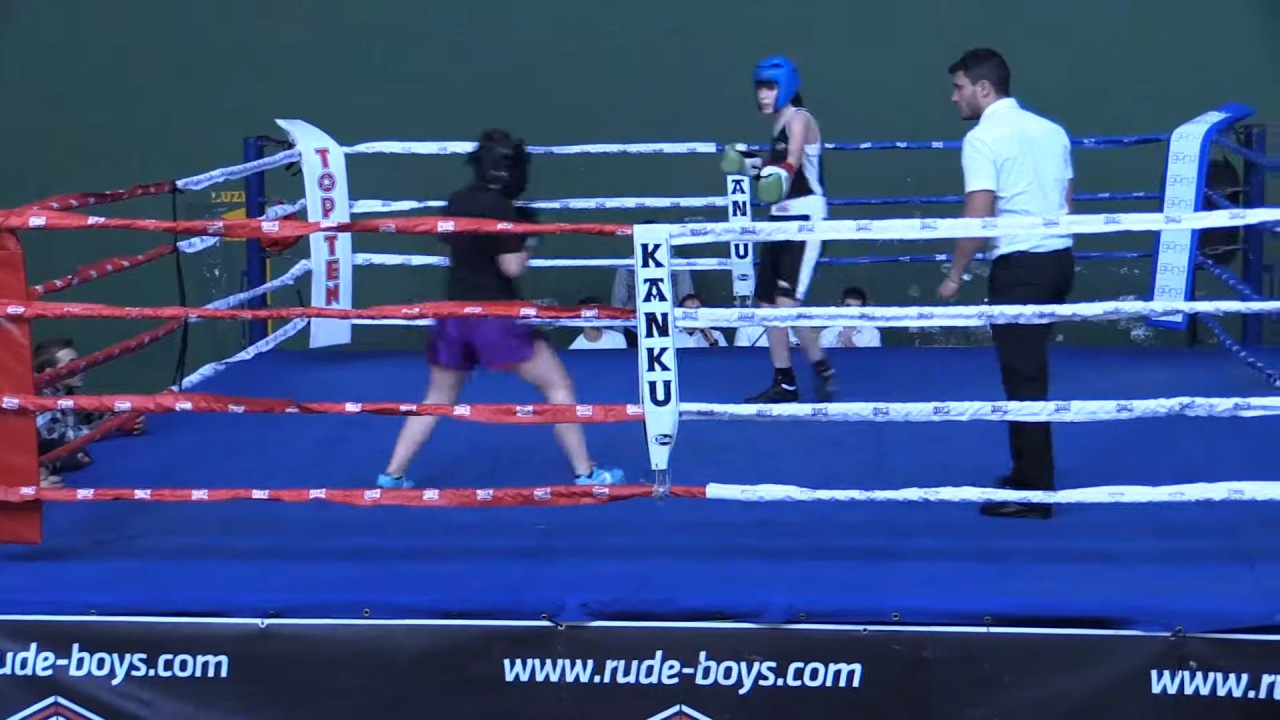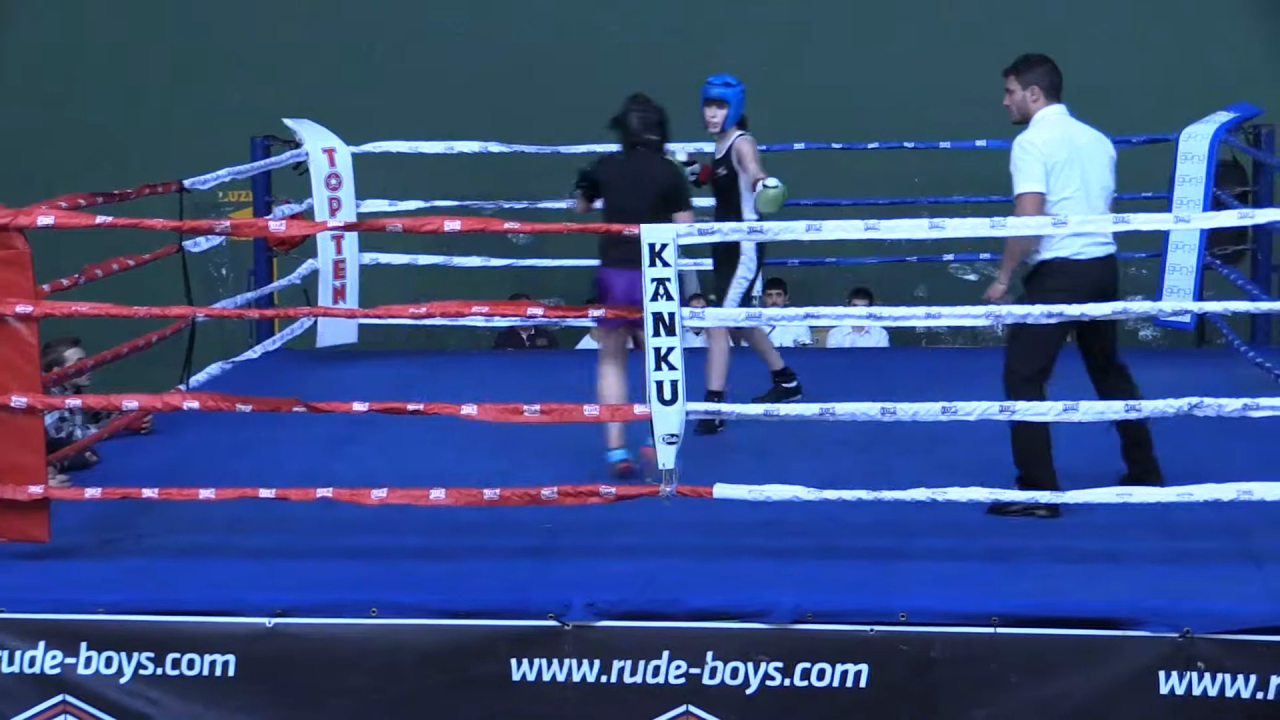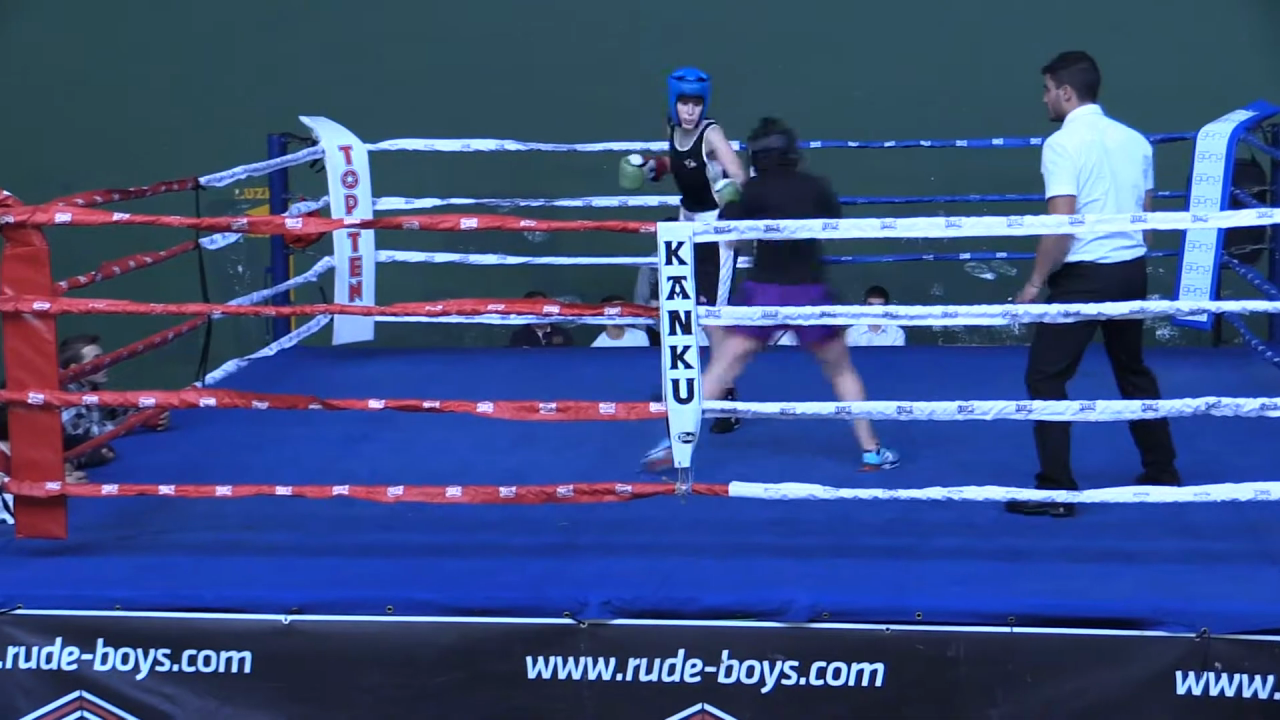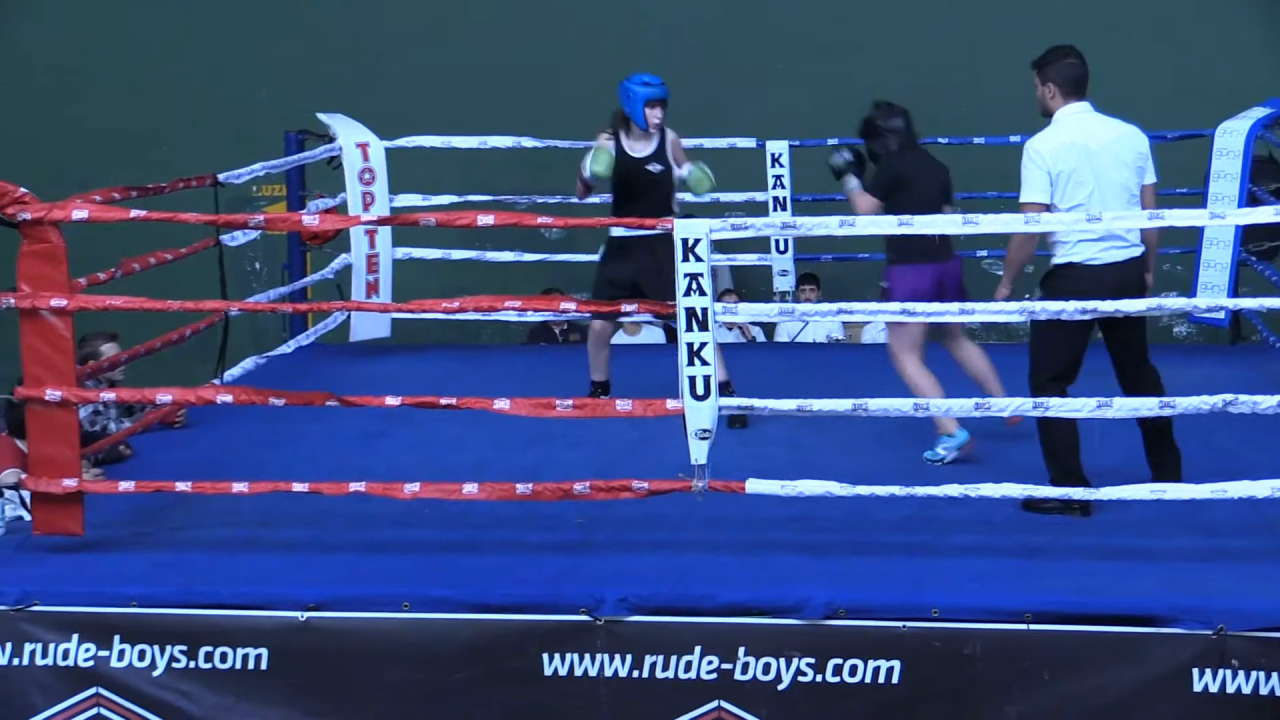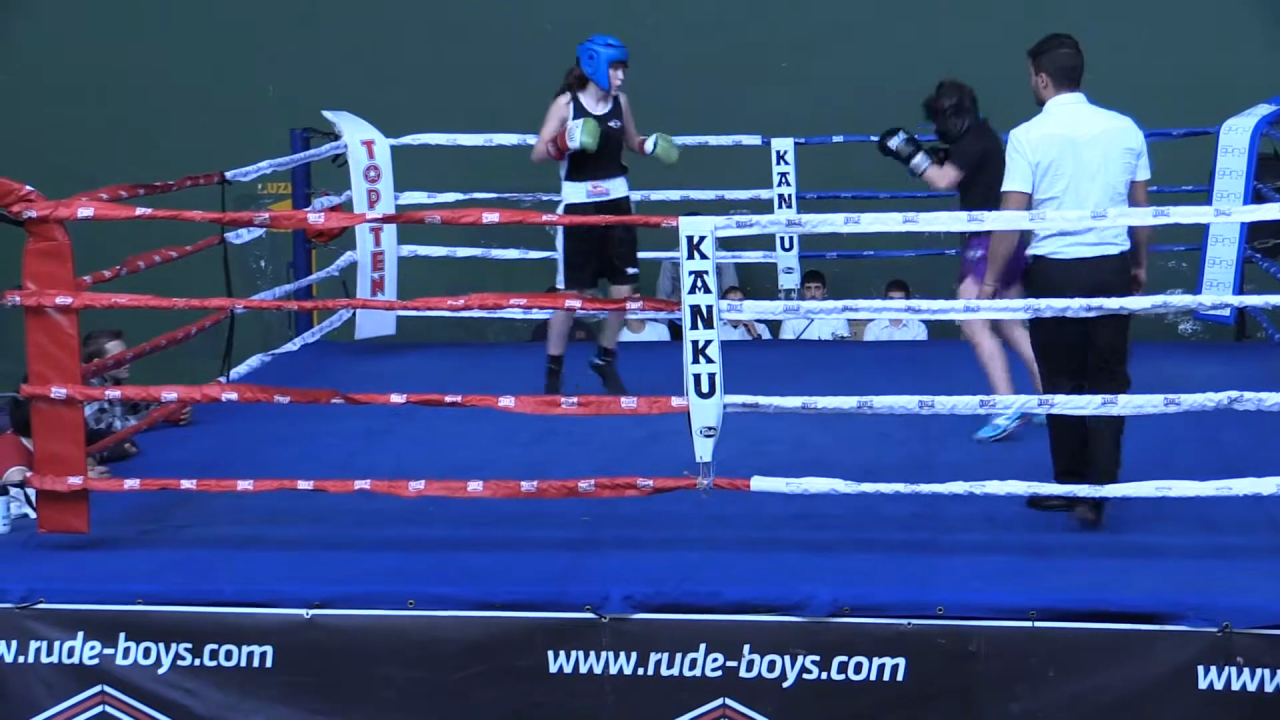
dt=0.3s
person 1, frame 1
left shoulder: (983, 136)
right shoulder: (1053, 130)
left elbow: (979, 217)
right elbow: (1067, 204)
left wrist: (955, 274)
left hip: (1020, 267)
right hip: (1060, 260)
left knee: (1021, 376)
right knee: (1030, 368)
left ankle: (1032, 492)
right ankle: (1033, 471)
person 1, frame 2
left shoulder: (1032, 141)
right shoulder: (1098, 140)
left elbow: (1029, 219)
left wrist: (1003, 277)
left hip: (1058, 274)
right hip: (1103, 268)
left knee: (1022, 377)
right knee: (1109, 370)
left ankle: (1038, 490)
right ankle: (1144, 470)
person 1, frame 3
left shoulder: (1063, 143)
right shoulder: (1135, 140)
left elbow: (1060, 222)
right elbow: (1146, 214)
left wrist: (1035, 281)
left hip: (1085, 275)
right hip: (1130, 271)
left knee: (1045, 377)
right knee: (1134, 373)
left ankle: (1056, 490)
right ankle: (1162, 472)
person 1, frame 4
left shoulder: (1044, 145)
right shoulder: (1131, 135)
left elbow: (1030, 227)
right elbow: (1151, 213)
left wrist: (1007, 283)
right wrist: (1148, 268)
left hip: (1075, 278)
right hip: (1127, 272)
left knee: (1048, 384)
right knee: (1139, 374)
left ankle: (1070, 491)
right ankle: (1168, 472)
person 1, frame 5
left shoulder: (1027, 137)
right shoulder: (1124, 128)
left elbow: (1011, 219)
right elbow: (1140, 208)
left wrist: (989, 280)
right wrist: (1139, 263)
left hip: (1054, 273)
right hip: (1110, 270)
left knee: (1060, 388)
right knee: (1108, 384)
left ankle: (1071, 488)
right ankle: (1093, 495)
person 2, frame 1
left shoulder: (457, 202)
right shoulder: (502, 210)
right elbow: (512, 267)
right wrist: (527, 237)
left hip: (454, 317)
right hip: (493, 316)
left knee: (439, 402)
right knee: (559, 387)
left ankle: (391, 475)
right ankle: (584, 473)
person 2, frame 2
left shoulder: (605, 166)
right shoulder: (670, 173)
left elbow: (580, 209)
right elbow: (684, 228)
left wrist: (584, 185)
left hip: (613, 276)
left knee: (612, 363)
left ankle: (616, 450)
right ankle: (656, 446)
person 2, frame 3
left shoulder: (756, 190)
right shoulder: (818, 187)
left hip: (767, 293)
right hip: (811, 293)
left knee: (720, 367)
right knee: (840, 371)
left ankle: (675, 443)
right ankle: (872, 450)
person 2, frame 4
left shoulder: (892, 166)
right shoulder: (937, 168)
left elbow: (865, 209)
left wrist: (848, 174)
left hip: (909, 271)
right hip: (945, 266)
left knee: (906, 359)
right knee: (959, 343)
left ankle: (952, 433)
person 2, frame 5
left shoulder: (975, 141)
right shoulder: (981, 139)
left elbow: (943, 181)
right elbow: (956, 176)
left wrist: (910, 153)
right wrist: (933, 156)
left hip: (991, 241)
left knee: (972, 324)
right knee: (1011, 324)
left ankle: (1008, 407)
person 3, frame 1
left shoulder: (800, 119)
right shoulder: (779, 124)
left elbow: (793, 160)
left wrist: (781, 172)
right wrist: (756, 166)
left hip: (805, 220)
right hip: (778, 220)
left knee: (787, 305)
right knee: (768, 304)
left ankle: (823, 369)
right ankle: (784, 382)
person 3, frame 2
left shoulder: (742, 143)
right shoulder: (720, 143)
left elbow: (754, 175)
left wrist: (766, 186)
right wrist: (695, 173)
left hip: (743, 243)
right hip: (725, 240)
left knee: (718, 322)
right knee: (741, 322)
left ankle: (713, 406)
right ankle: (787, 382)
person 3, frame 3
left shoulder: (711, 134)
right shoulder: (674, 133)
left elbow: (740, 174)
left wrist: (728, 185)
right wrist: (648, 166)
left knee: (710, 320)
left ankle: (726, 403)
person 3, frame 4
left shoulder: (668, 139)
right shoulder: (609, 141)
left elbow: (685, 171)
right elbow: (582, 193)
left wrist: (693, 177)
right wrist: (588, 175)
left hip: (666, 241)
right hip: (623, 243)
right knee: (600, 325)
left ankle: (727, 393)
right ankle: (599, 391)
person 3, frame 5
left shoulder: (620, 103)
right shoulder: (565, 104)
left elbow: (631, 140)
right elbow: (538, 153)
left wrist: (652, 146)
right wrist: (566, 142)
left hip: (616, 202)
right hip: (577, 203)
left knee: (623, 291)
right knee: (572, 295)
left ankle: (606, 359)
right ankle: (553, 367)
